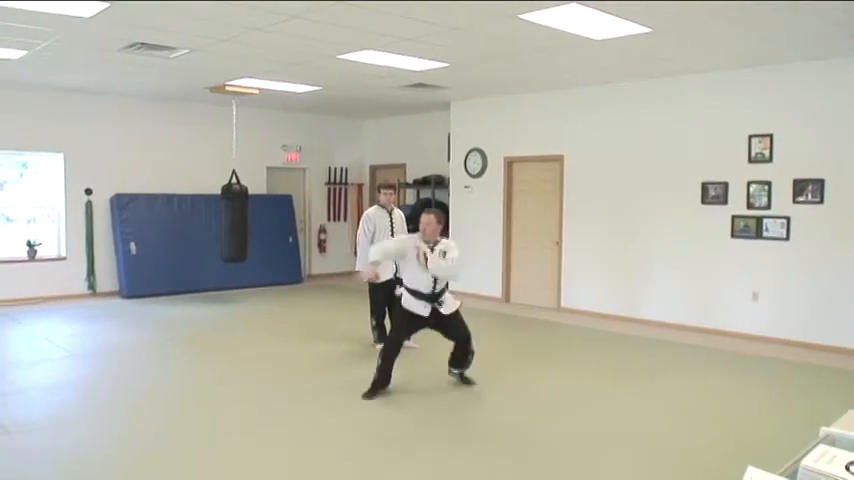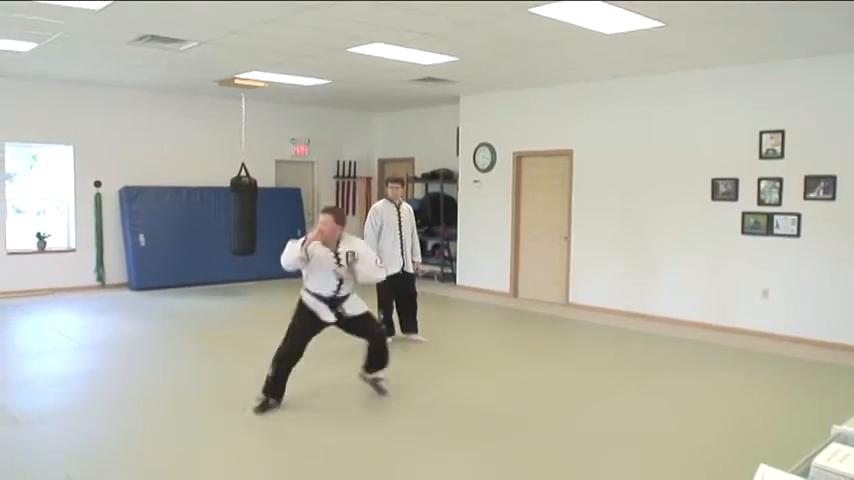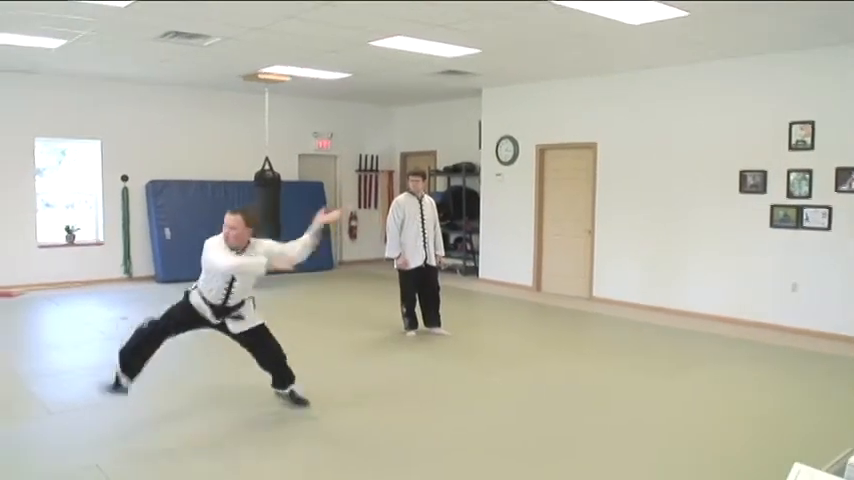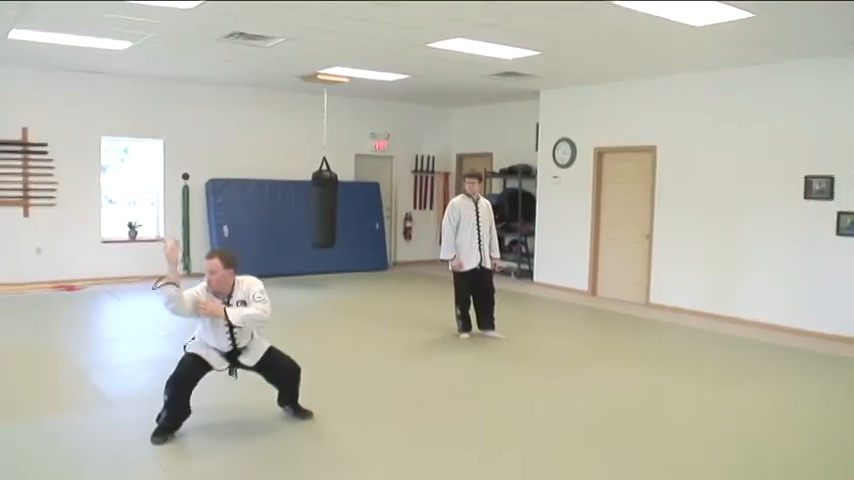
dt=0.5s
person 1, frame 1
left shoulder: (449, 247)
right shoulder: (408, 241)
left elbow: (450, 272)
right elbow: (382, 248)
left wrist: (427, 259)
right wrist: (374, 260)
left hip: (440, 302)
right hip: (414, 302)
left knee: (463, 337)
right knee: (394, 342)
left ankle: (457, 370)
right ankle: (380, 384)
person 1, frame 2
left shoulder: (356, 245)
right shoulder: (310, 245)
left elbow: (378, 273)
right elbow: (287, 262)
left wrist: (353, 273)
right wrist: (306, 242)
left hip: (346, 304)
right hip: (315, 305)
left knee: (378, 336)
right knee: (290, 347)
left ankle: (372, 373)
right ankle: (272, 396)
person 1, frame 3
left shoulder: (262, 248)
right shoulder: (214, 245)
left elbow: (293, 253)
right elbow: (227, 264)
left wrist: (316, 226)
right wrist: (268, 262)
left hip: (236, 313)
right hip: (203, 304)
left knee: (270, 351)
right knee: (156, 331)
left ankle: (285, 388)
right ankle: (123, 379)
person 1, frame 4
left shoulder: (250, 284)
right shoulder: (200, 293)
left elbow: (262, 313)
right elbow: (175, 305)
left wrist: (223, 312)
right wrist: (172, 267)
left hip: (247, 348)
right hip: (209, 350)
left knee: (290, 371)
right knee: (179, 382)
left ankle: (289, 404)
right ankle: (167, 425)
person 2, frame 1
left shoulder: (399, 214)
right shoulder: (370, 215)
right elbow: (363, 242)
right wrist: (367, 268)
left hip: (398, 269)
right hip: (379, 270)
right knee: (378, 307)
right ankle: (380, 339)
person 2, frame 2
left shoulder: (408, 209)
right shoulder: (378, 208)
left elbow: (413, 234)
right elbow: (370, 236)
left wrist: (416, 258)
left hip: (406, 263)
right hip: (386, 264)
left knee: (409, 298)
right knee: (386, 301)
left ankle: (410, 330)
right ankle: (387, 332)
person 2, frame 3
left shoulder: (430, 202)
right shoulder: (400, 202)
left elbow: (436, 228)
right elbow: (393, 230)
left wrist: (439, 252)
right wrist: (397, 255)
left hip: (429, 257)
right hip: (408, 257)
left knee: (432, 291)
right knee: (409, 294)
left ankle: (433, 323)
right ankle: (410, 325)
person 2, frame 4
left shoulder: (486, 204)
right shoulder: (456, 203)
left elbow: (491, 231)
right elbow: (448, 231)
left wrist: (495, 255)
right wrist: (452, 256)
left hip: (484, 259)
right hip: (463, 259)
left knee: (486, 294)
right knee: (463, 296)
left ankle: (487, 326)
right ankle: (464, 328)
